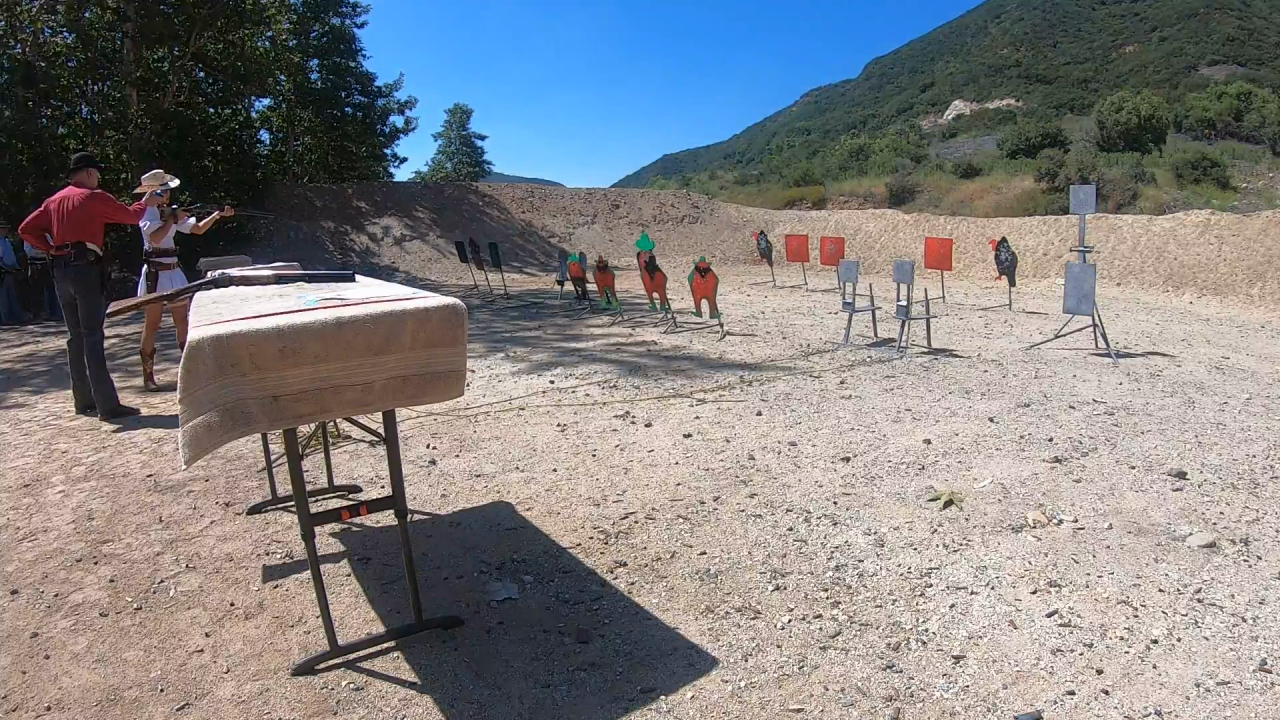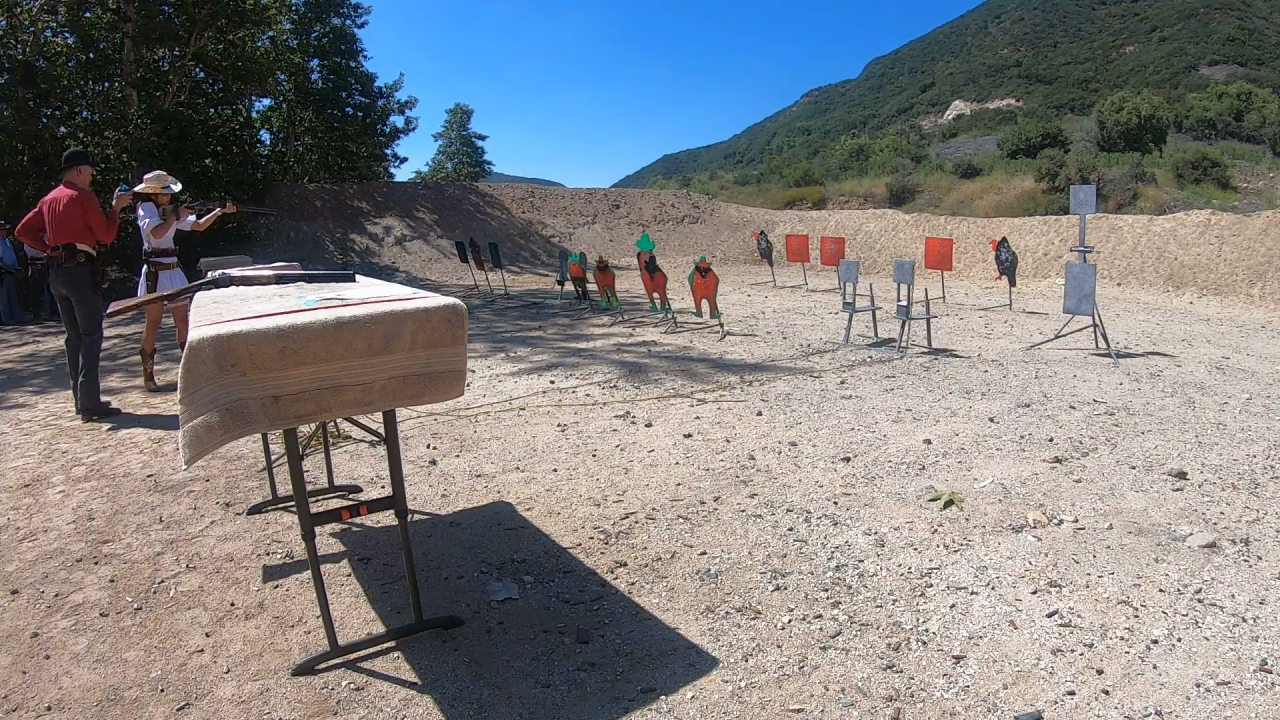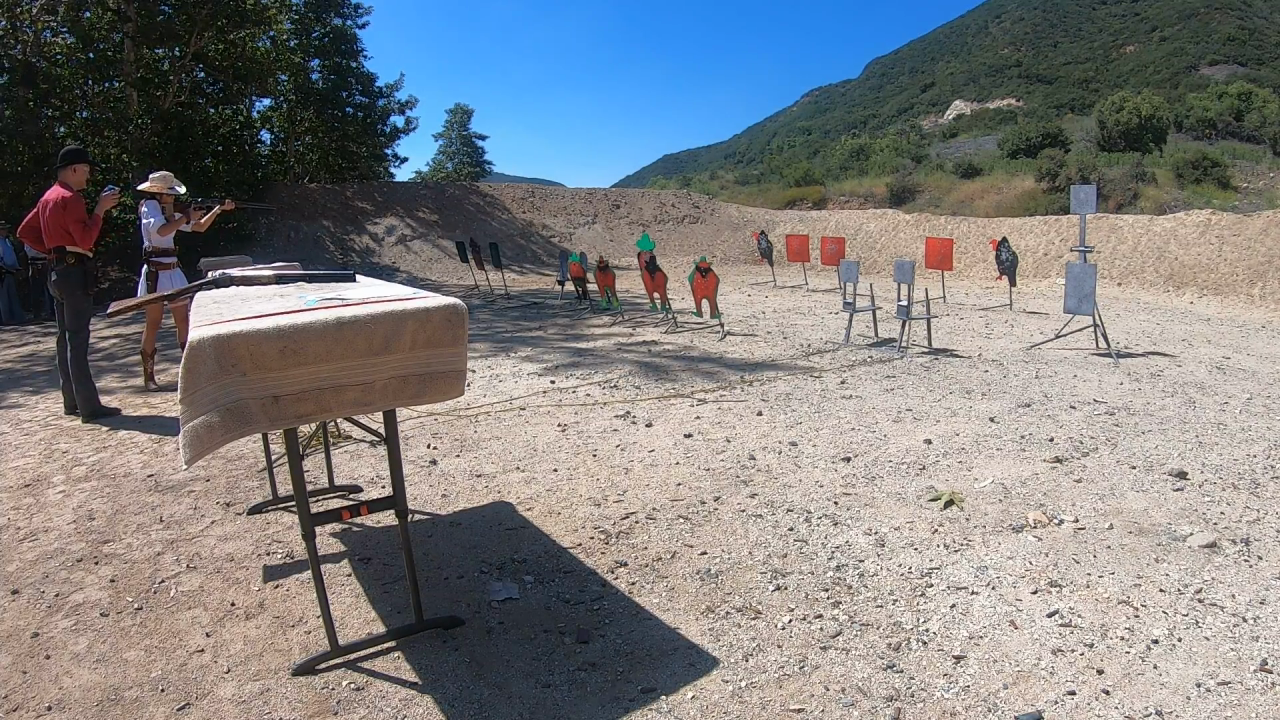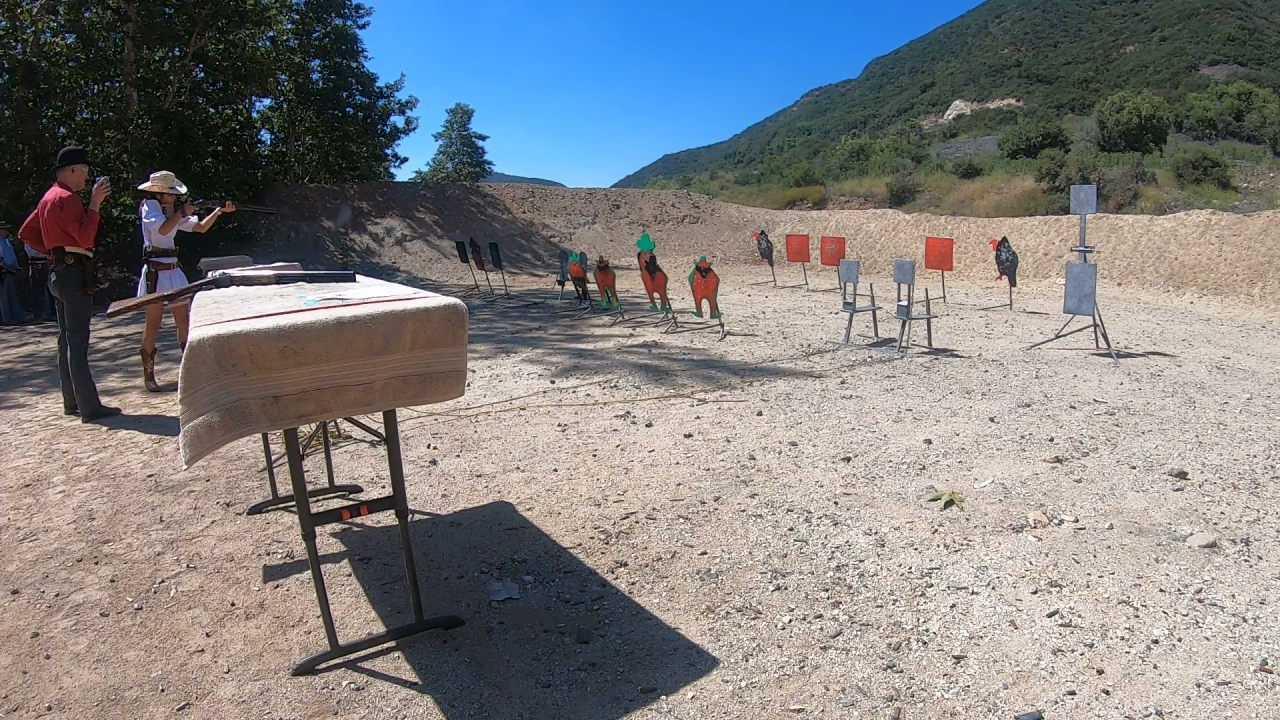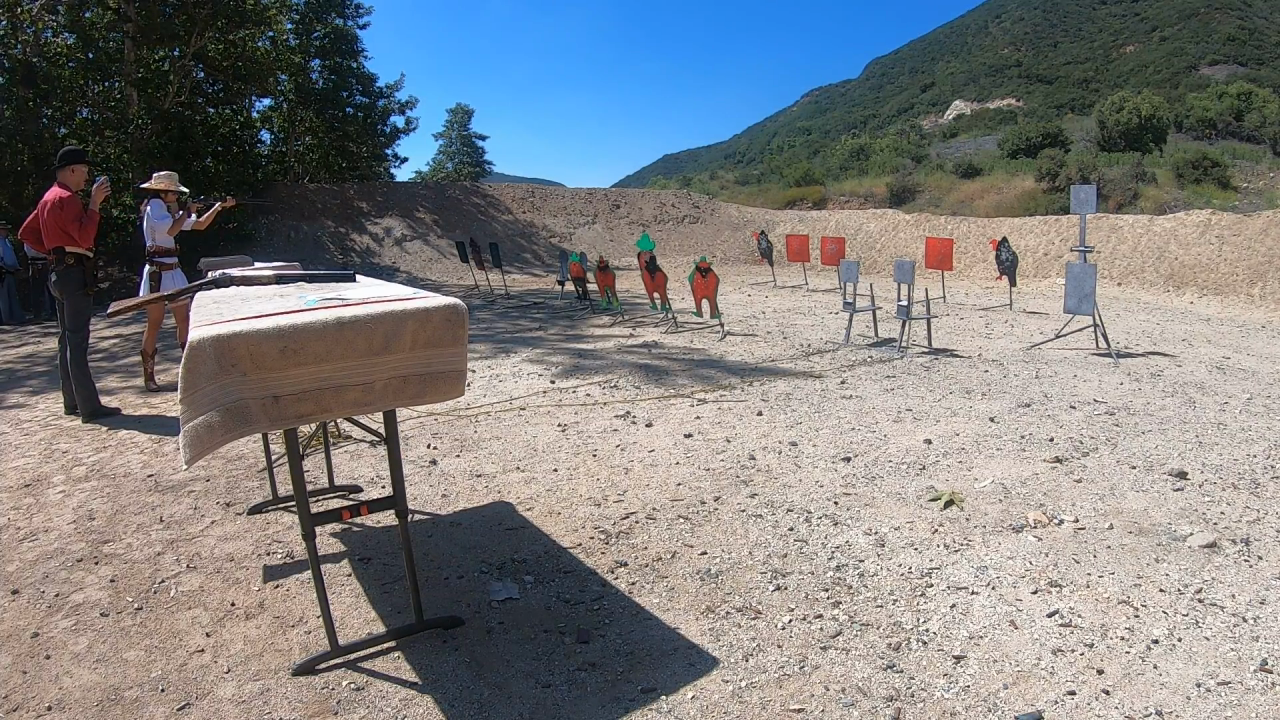
dt=1s
person 1, frame 1
left shoulder: (54, 200)
right shoulder: (94, 197)
left elbow: (26, 229)
right elbow: (131, 216)
left wrist: (51, 248)
right wrist: (146, 203)
left hip: (61, 270)
right hip: (85, 269)
left knee: (76, 336)
right knee: (93, 337)
left ankle: (84, 401)
right ankle: (107, 405)
person 1, frame 2
left shoulder: (49, 199)
right shoulder: (83, 196)
left elbow: (23, 231)
right elbow: (106, 235)
left wrist: (50, 249)
right wrist: (116, 206)
left hip: (57, 271)
right hip: (80, 270)
left knee: (74, 335)
right knee: (91, 335)
left ankle: (83, 399)
right ankle: (89, 404)
person 1, frame 3
left shoulder: (49, 197)
right shoulder: (70, 198)
left elbow: (25, 232)
right elbow: (85, 240)
left wrist: (52, 249)
right wrist: (101, 208)
left hip: (58, 271)
right hip: (74, 272)
left knee: (66, 338)
right knee: (78, 339)
left ankle: (72, 401)
right ankle: (89, 407)
person 1, frame 4
left shoulder: (49, 198)
right shoulder: (67, 198)
left elbow: (27, 233)
right elbow: (85, 237)
left wrist: (52, 250)
right wrist: (95, 202)
left hip: (59, 272)
right hip: (74, 273)
left knee: (67, 339)
right knee: (77, 341)
left ankle: (72, 401)
right ankle: (89, 407)
person 1, frame 5
left shoulder: (49, 198)
right shoulder: (67, 198)
left elbow: (27, 233)
right elbow: (85, 238)
left wrist: (53, 250)
right wrist: (95, 202)
left hip: (59, 272)
right hip: (75, 273)
left knee: (68, 340)
right knee: (77, 341)
left ankle: (72, 401)
right ankle: (90, 407)
person 2, frame 1
left shoulder: (171, 211)
right shoulder: (146, 211)
left elbow: (198, 229)
right elbow: (156, 237)
left wrist: (217, 215)
right wrist: (172, 219)
left hip: (174, 271)
right hip: (155, 273)
left knee: (182, 321)
right knee: (152, 325)
right ankle: (148, 375)
person 2, frame 2
left shoulder: (170, 210)
right shoulder: (146, 208)
left elbow: (199, 226)
right elbow: (156, 233)
left wrist: (219, 211)
right wrist: (174, 215)
left hip: (174, 271)
right hip: (155, 272)
left knee: (183, 321)
right knee: (153, 325)
right ankle: (148, 376)
person 2, frame 3
left shoulder: (170, 212)
right shoulder: (149, 206)
left elbow: (200, 227)
right elbow: (162, 230)
left wrist: (218, 209)
right wrist: (185, 217)
left hip: (174, 271)
right hip: (155, 272)
left knee: (184, 321)
right knee: (153, 325)
right ankle: (148, 376)
person 2, frame 4
left shoulder: (171, 211)
right shoulder: (150, 206)
left elbow: (201, 227)
right elbow: (163, 229)
left wrist: (219, 210)
right wrist: (182, 212)
left hip: (174, 271)
right hip: (156, 272)
left knee: (184, 320)
right knee: (153, 324)
right ankle: (148, 376)
person 2, frame 5
left shoulder: (169, 210)
right shoulder: (154, 206)
left elbow: (200, 224)
right elbow: (171, 230)
left wrist: (219, 206)
right wrist: (187, 212)
left hip: (174, 271)
right hip: (158, 272)
left knee: (184, 320)
right knee: (154, 324)
right ankle: (148, 376)
